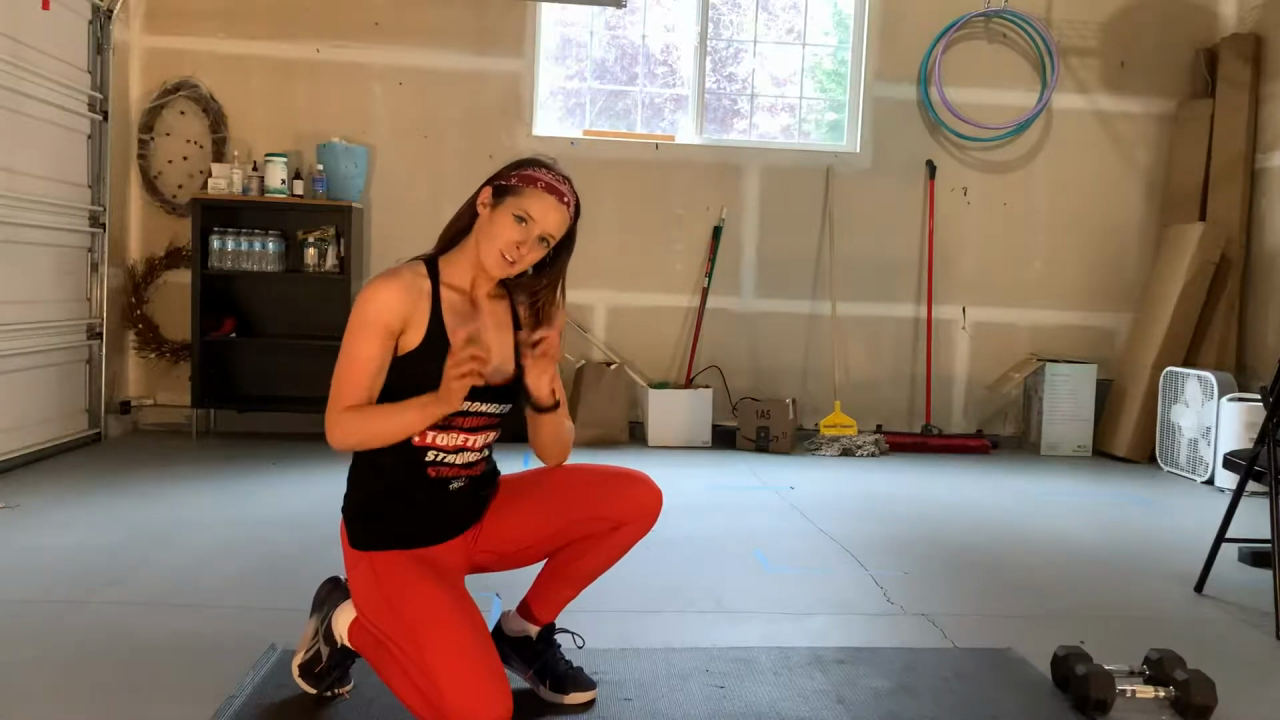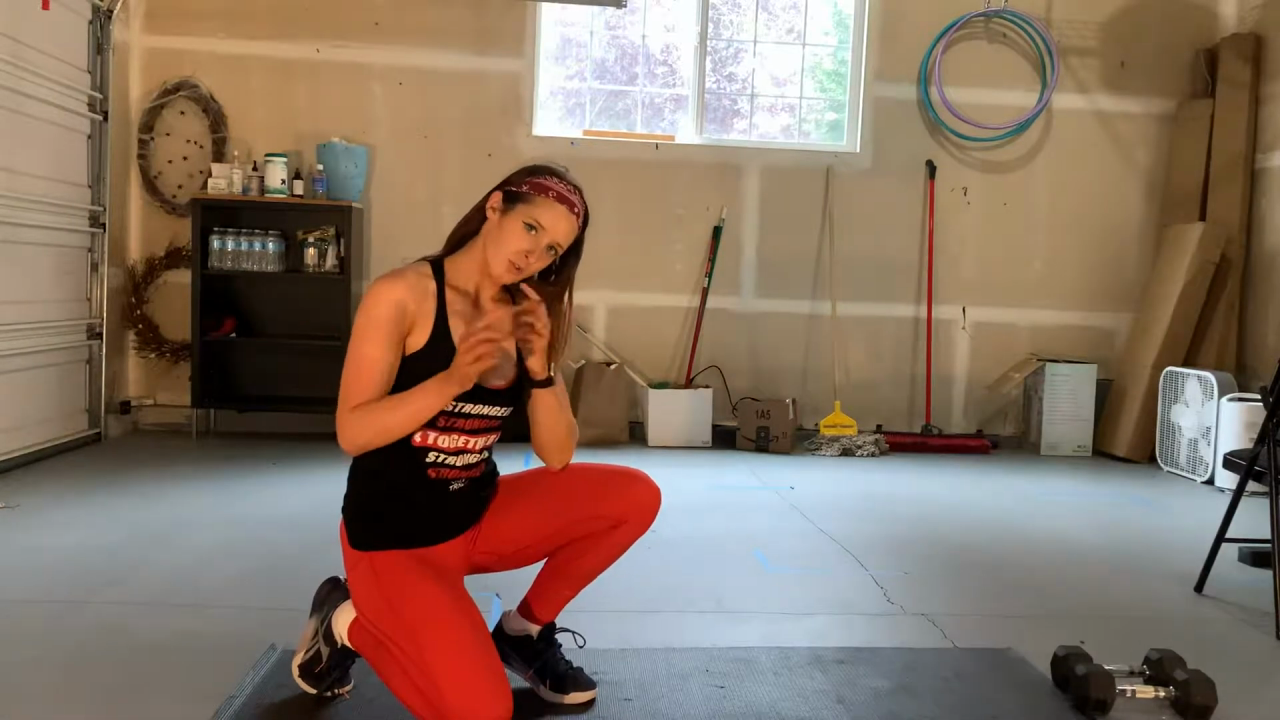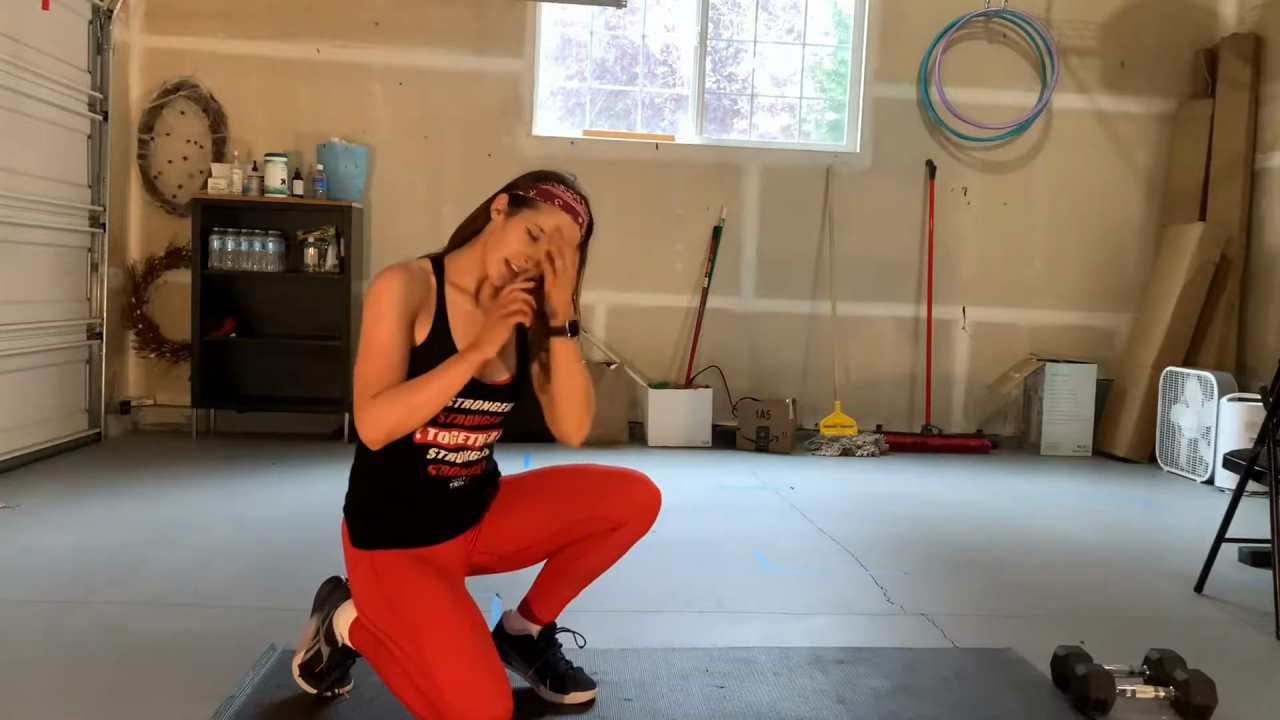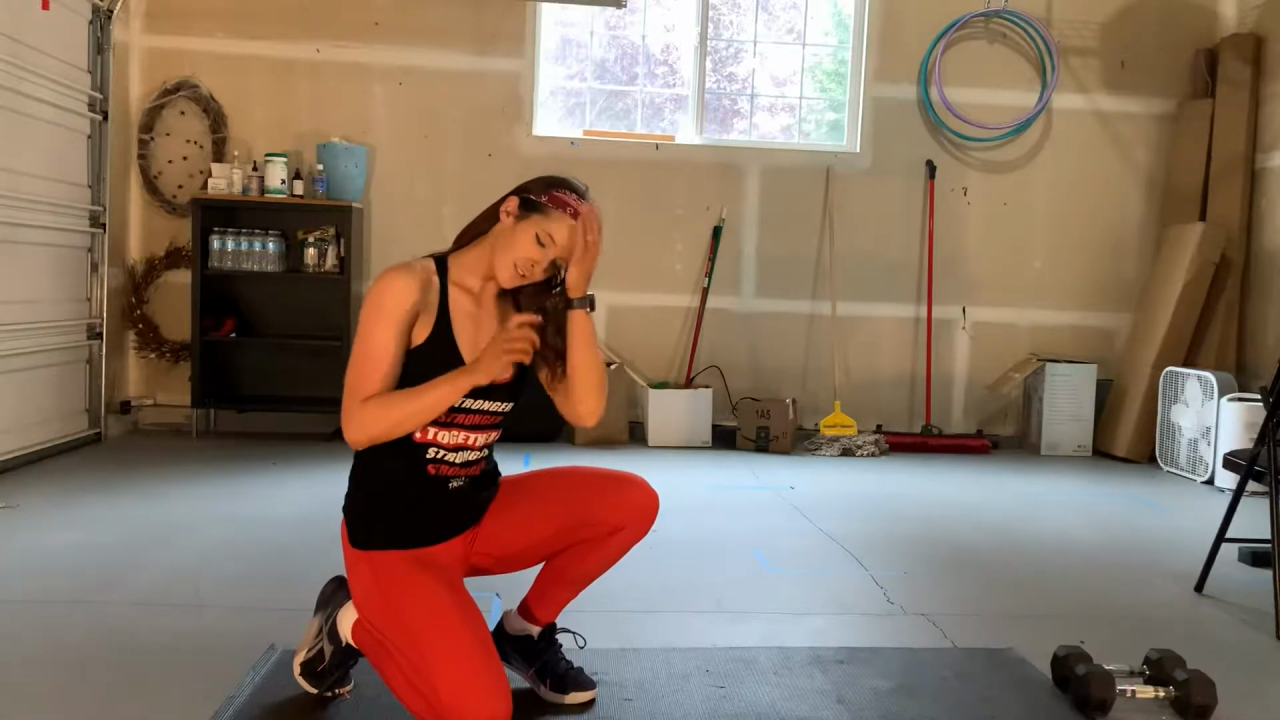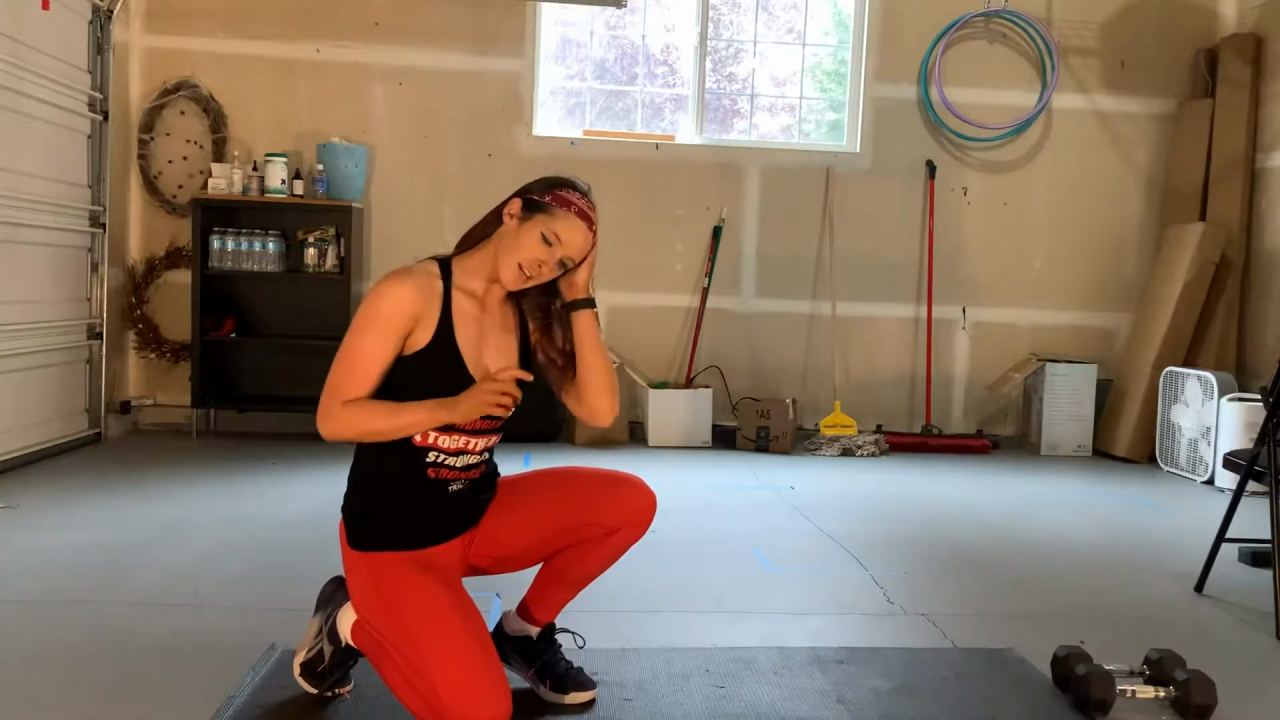
dt=0.2s
person 1, frame 1
left shoulder: (527, 313)
right shoulder: (397, 293)
left elbow: (555, 455)
right elbow: (341, 430)
left wrist: (544, 394)
right wrist: (442, 400)
left hip: (479, 513)
right hip: (394, 535)
left knee: (636, 498)
left ankle: (524, 631)
right ankle: (347, 624)
person 1, frame 2
left shoulder: (527, 316)
right shoulder: (401, 293)
left elbow: (557, 456)
right elbow: (353, 434)
left wrist: (540, 368)
right wrist: (456, 377)
left hip: (479, 514)
right hip: (394, 535)
left knee: (635, 497)
left ankle: (525, 631)
right ankle: (347, 624)
person 1, frame 3
left shoulder: (526, 312)
right shoulder: (404, 286)
left elbow: (573, 429)
right elbow: (374, 426)
left wrist: (561, 317)
right wrist: (478, 349)
left hip: (480, 513)
right hip: (395, 536)
left knee: (634, 499)
left ankle: (525, 631)
right ankle: (349, 625)
person 1, frame 4
left shoulder: (528, 312)
right shoulder: (408, 287)
left elbow: (585, 410)
right elbow: (359, 424)
left wrist: (577, 295)
right wrist: (476, 372)
left hip: (480, 513)
right hip: (394, 536)
left knee: (632, 502)
left ankle: (525, 631)
right ankle: (351, 625)
person 1, frame 5
left shoulder: (533, 316)
right shoulder: (411, 292)
left elbow: (600, 412)
right elbow: (334, 417)
left wrist: (579, 299)
right wrist: (455, 407)
left hip: (479, 515)
right hip: (393, 539)
left knee: (630, 502)
left ankle: (524, 631)
right ankle: (352, 625)
